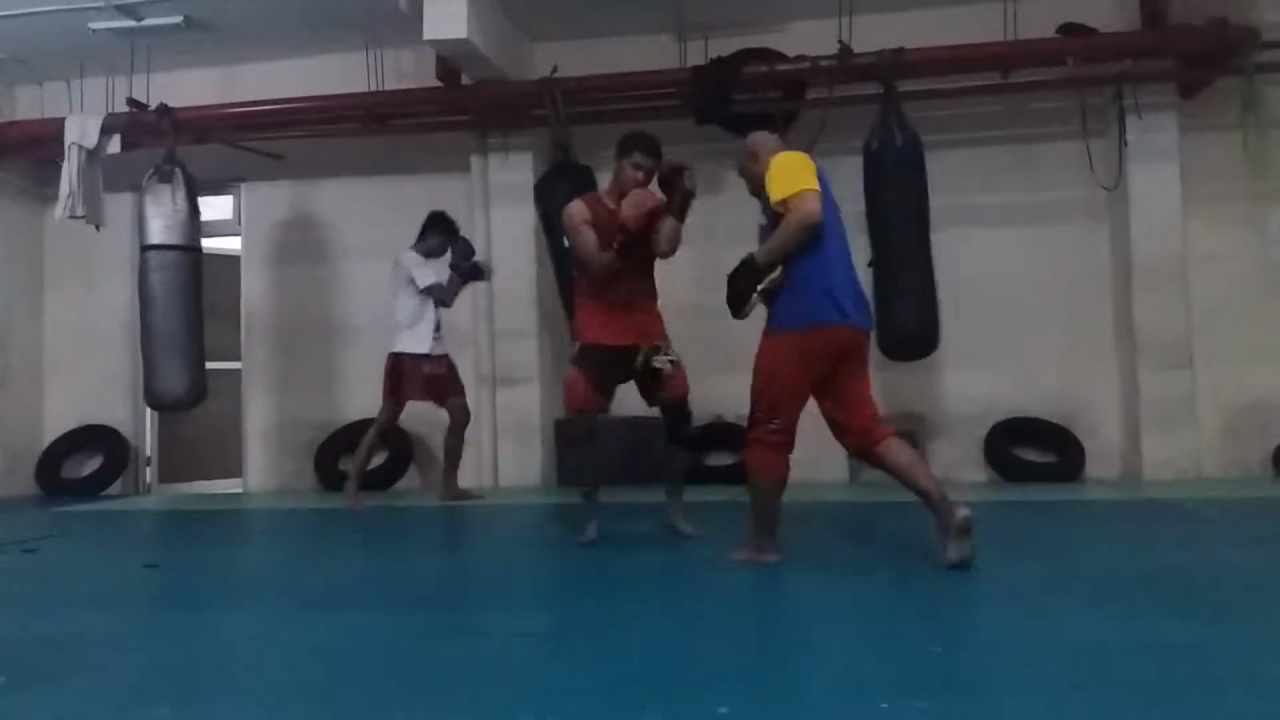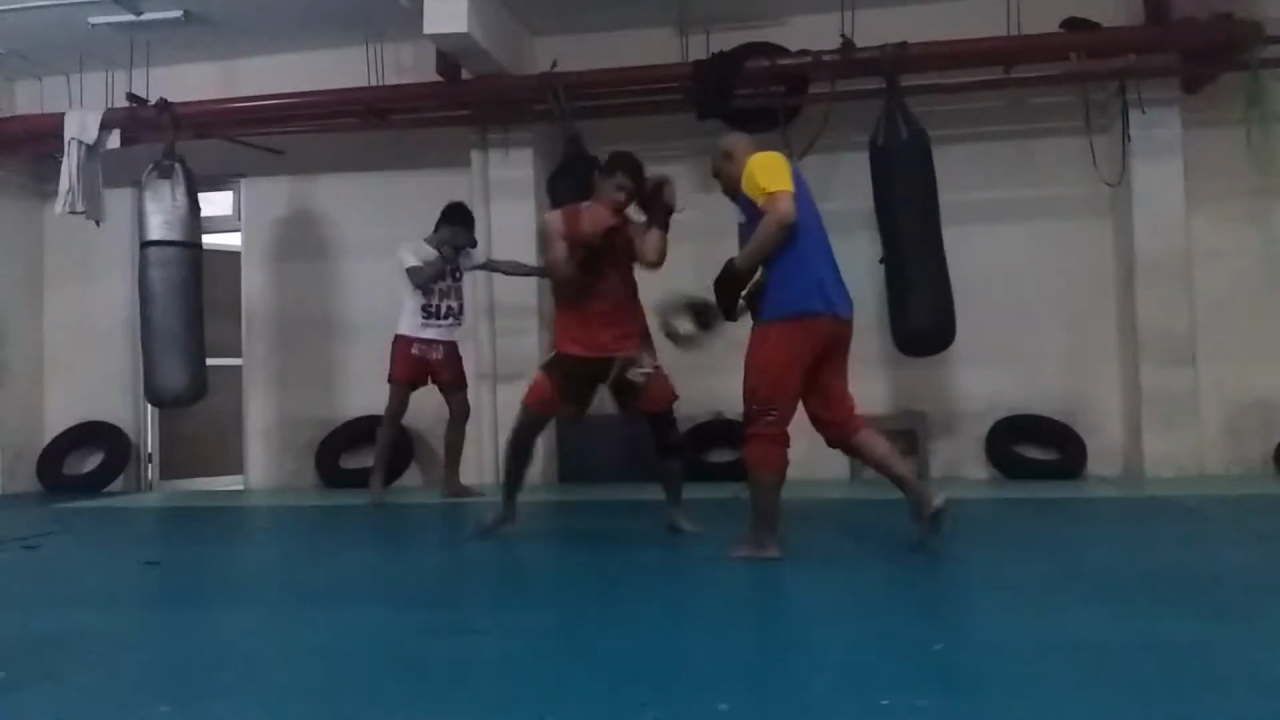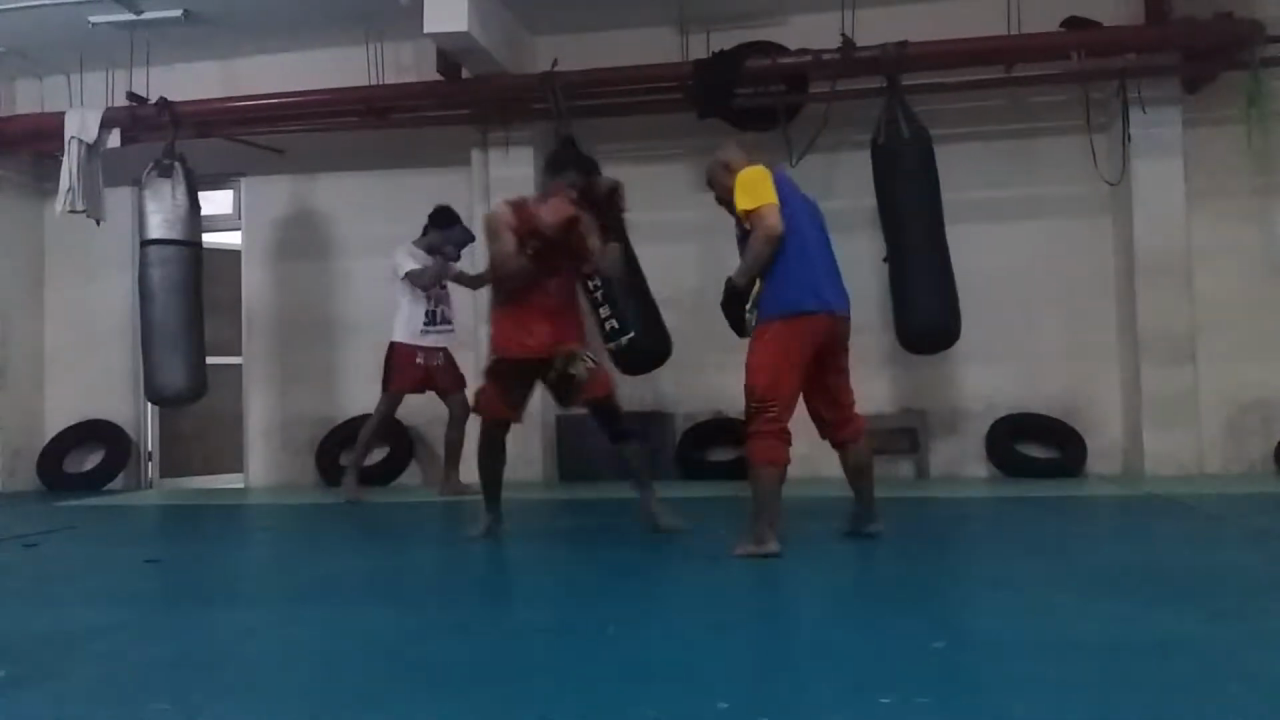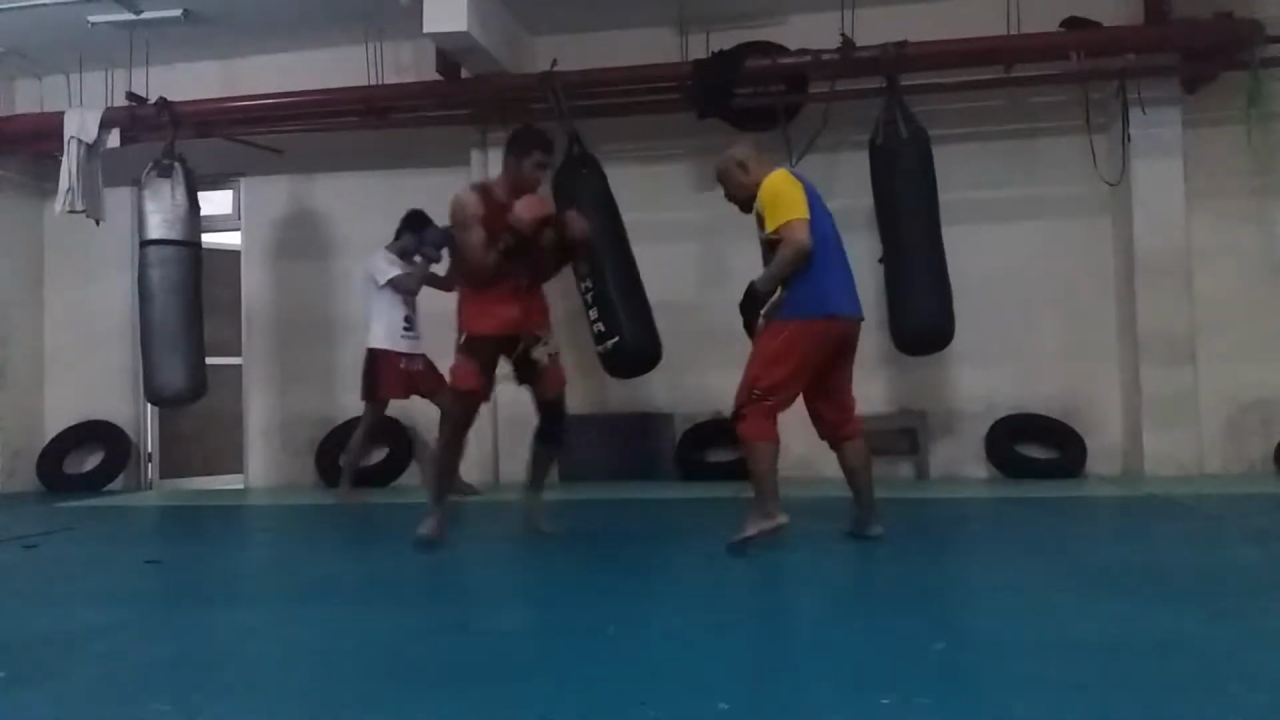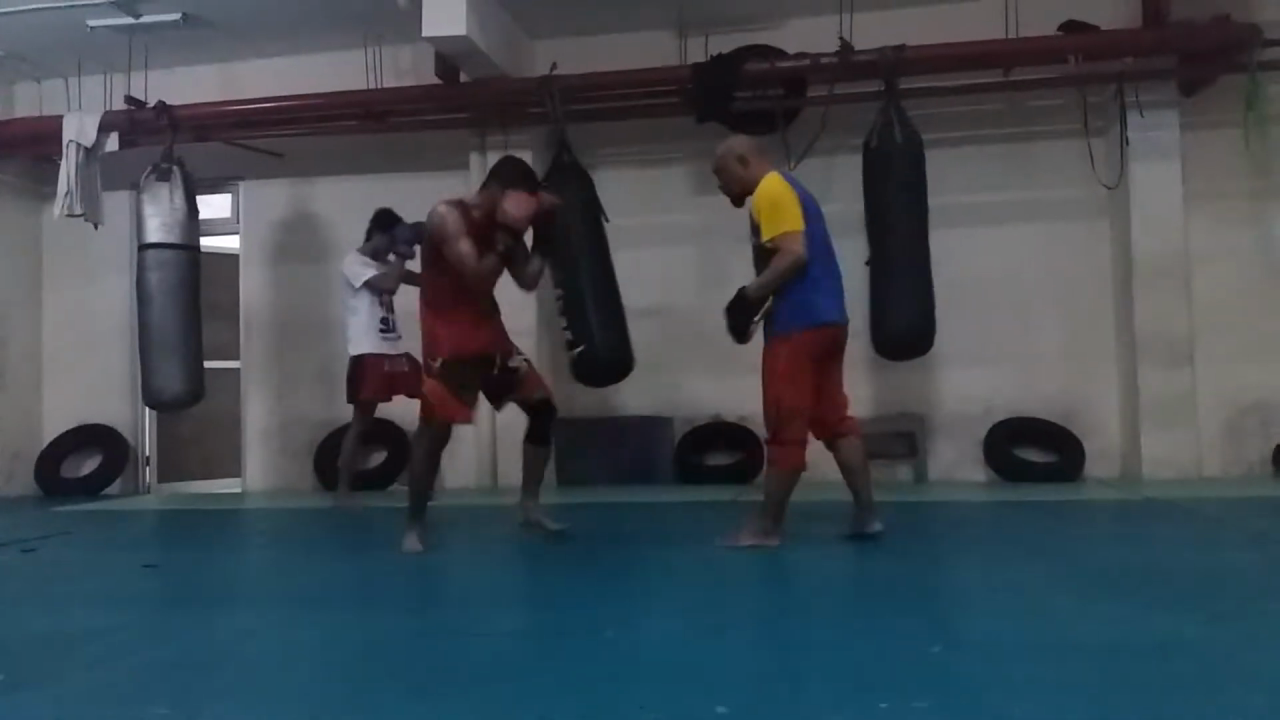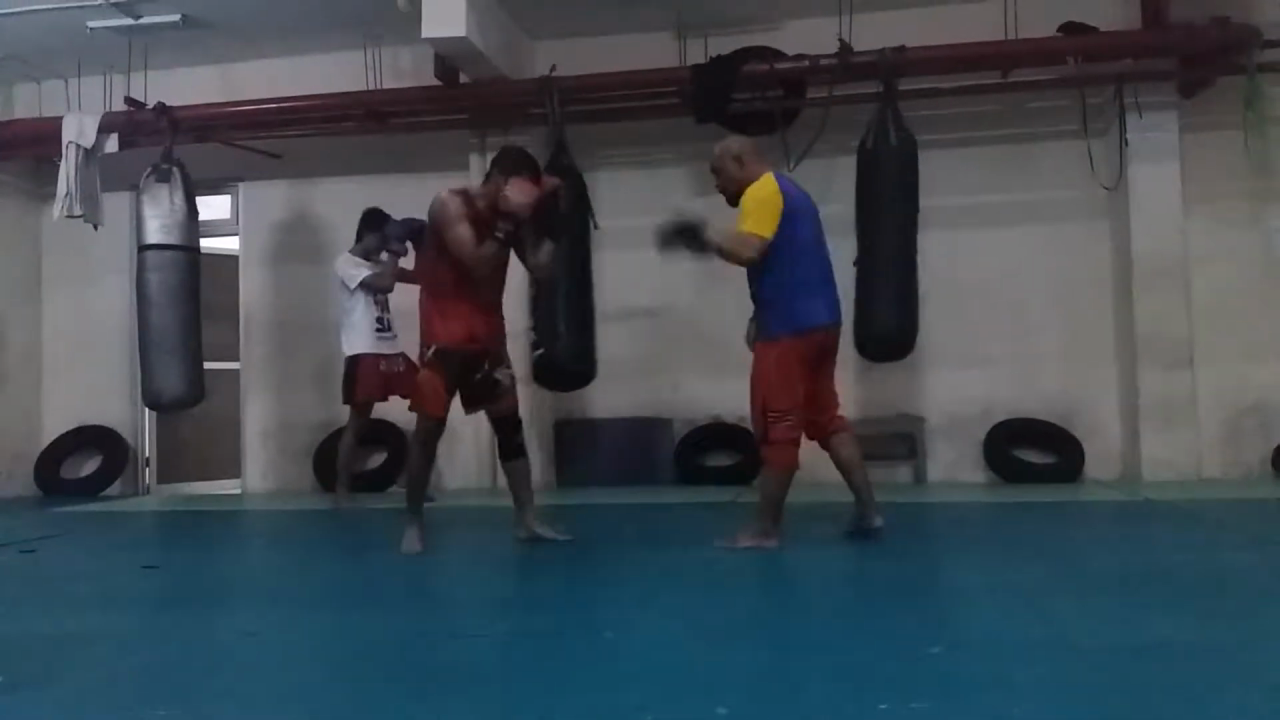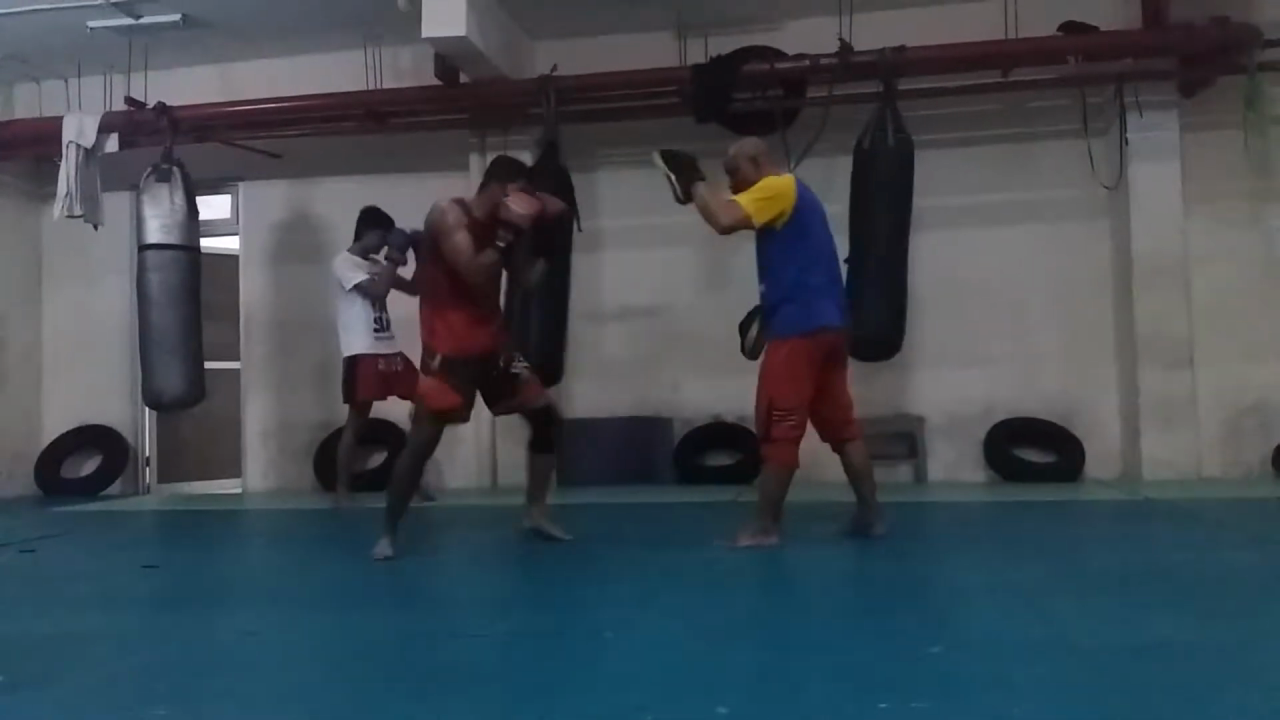
dt=0.2s
person 1, frame 1
left shoulder: (787, 163)
right shoulder: (797, 175)
left elbow: (807, 213)
left wrist: (755, 262)
left hip: (802, 321)
right hip: (849, 321)
left knee: (768, 434)
right knee: (866, 430)
left ankle: (762, 542)
right ankle: (948, 512)
person 1, frame 2
left shoulder: (761, 163)
right shoulder: (780, 175)
left elbow: (782, 215)
left wrist: (736, 268)
left hip: (790, 314)
right hip: (830, 312)
left knee: (764, 428)
right knee: (842, 421)
left ankle: (763, 538)
right ankle: (921, 497)
person 1, frame 3
left shoulder: (751, 177)
right shoulder: (789, 189)
left elbow: (771, 229)
left wrist: (737, 284)
left hip: (791, 314)
right hip: (832, 312)
left knee: (765, 423)
right knee: (840, 418)
left ankle: (764, 533)
right ankle: (867, 513)
person 1, frame 4
left shoulder: (776, 184)
right shoulder: (791, 188)
left elbow: (799, 243)
left wrist: (758, 289)
right wrist: (770, 293)
left hip: (805, 316)
right hip: (840, 315)
left knee: (753, 407)
right knee: (839, 419)
left ankle: (766, 509)
right ankle: (867, 516)
person 1, frame 5
left shoulder: (771, 191)
right shoulder: (792, 191)
left elbow: (794, 254)
left wrist: (750, 295)
right wrist: (760, 298)
left hip: (797, 324)
right hip: (828, 319)
left knee: (786, 429)
right knee: (835, 420)
left ankle: (766, 526)
right ankle: (867, 514)
person 1, frame 6
left shoulder: (763, 191)
right shoulder: (791, 192)
left elbow: (747, 250)
left wrist: (699, 237)
left hip: (788, 328)
right hip: (821, 321)
left knee: (778, 429)
right knee: (826, 419)
left ankle: (765, 528)
right ankle: (866, 510)
person 1, frame 7
left shoulder: (779, 187)
right shoulder: (792, 195)
left elbow: (725, 220)
left wrist: (694, 180)
right wrist: (762, 313)
left hip: (798, 327)
right hip: (825, 323)
left knee: (779, 429)
right knee: (839, 423)
left ankle: (764, 527)
right ankle: (870, 514)
person 2, frame 1
left shoulder: (653, 210)
right shoulder: (579, 211)
left elbow: (664, 248)
right elbow: (598, 270)
left wrist: (679, 201)
right wrist: (627, 234)
left hip: (645, 331)
right hip: (598, 334)
left knee: (678, 413)
right knee: (585, 422)
left ankle: (675, 508)
right ankle: (591, 513)
person 2, frame 2
left shoulder: (630, 225)
right shoulder: (558, 222)
left elbow: (653, 258)
right elbow: (564, 284)
left wrist: (661, 214)
right wrist: (586, 248)
left hip: (625, 343)
right hip: (574, 345)
left knee: (663, 419)
right knee: (527, 424)
left ankle: (675, 510)
right ankle: (506, 507)
person 2, frame 3
left shoulder: (578, 222)
right shoulder: (504, 217)
left elbow: (609, 270)
right elbow: (507, 278)
right wrist: (539, 242)
left hip: (565, 339)
right hip: (516, 342)
left knee: (610, 414)
right knee: (492, 429)
left ankle: (649, 501)
right ankle: (492, 513)
person 2, frame 4
left shoulder: (534, 206)
right shoulder: (471, 201)
left elbow: (541, 273)
right elbow: (477, 267)
left wrist: (568, 245)
right wrist: (513, 237)
left hip: (529, 320)
right hip: (482, 323)
left knee: (553, 407)
right knee: (460, 411)
left ankle: (532, 499)
right ankle: (437, 510)
person 2, frame 5
left shoulder: (502, 223)
right shoulder: (446, 216)
left elbow: (528, 280)
right elbow: (478, 277)
left wrist: (544, 231)
right wrist: (508, 235)
left hip: (492, 339)
right hip: (449, 345)
left knee: (544, 410)
right knee: (434, 434)
left ankle: (529, 505)
right ankle: (414, 526)
person 2, frame 6
left shoulder: (510, 215)
right shoulder: (449, 205)
left elbow: (542, 266)
right elbow: (476, 265)
right wrist: (508, 222)
left hip: (488, 337)
right hip: (445, 339)
left knee: (509, 426)
right knee: (429, 428)
left ankle: (527, 520)
right ankle: (414, 521)
person 2, frame 7
left shoulder: (499, 225)
right shoulder: (448, 215)
right elbow: (474, 273)
left wrist: (543, 220)
right wrist: (510, 233)
left hip: (493, 344)
right hip: (449, 349)
left knee: (546, 417)
right knee: (423, 439)
left ankle: (536, 513)
right ankle: (388, 531)
person 3, frame 1
left shoulder: (420, 263)
right shoulder: (413, 261)
left elbow: (441, 296)
right elbow: (445, 298)
left wrist: (466, 273)
right wrist: (461, 267)
left hip: (434, 353)
right hip: (411, 354)
left knee: (460, 414)
right knee: (387, 419)
left ankle: (450, 484)
right ankle: (353, 484)
person 3, frame 2
left shoulder: (463, 256)
right shoulder: (411, 250)
left elbow: (503, 267)
right elbow: (420, 280)
left wrist: (545, 270)
right wrist: (448, 255)
left hip: (445, 343)
right hip: (412, 340)
left knee: (460, 410)
right knee: (395, 410)
left ankle: (451, 480)
right ankle: (378, 477)
person 3, frame 3
left shoulder: (439, 261)
right shoulder: (406, 254)
left elbow: (474, 282)
right elbow: (426, 281)
right wrist: (449, 255)
left hip: (437, 348)
right hip: (407, 346)
left knee: (460, 408)
right knee: (384, 413)
left ankle: (450, 480)
right ankle: (351, 477)
person 3, frame 4
left shoulder: (409, 264)
right shoulder: (379, 260)
left elbow: (446, 284)
right elbow: (410, 286)
right wrist: (427, 258)
left hip: (412, 352)
right hip: (385, 351)
right knee: (371, 418)
right ankle: (345, 485)
person 3, frame 5
left shoulder: (385, 264)
right shoulder: (353, 263)
left elbow: (422, 280)
right elbow: (389, 286)
right wrist: (401, 255)
left hip: (396, 352)
right hip: (369, 354)
right knee: (361, 422)
right ankle: (343, 489)
person 3, frame 6
left shoulder: (378, 264)
right shoulder: (346, 263)
right elbow: (385, 284)
right wrist: (394, 252)
left hip: (392, 351)
right hip: (364, 354)
right knee: (358, 422)
right ankle: (342, 491)
person 3, frame 7
left shoulder: (376, 264)
right shoulder: (344, 263)
left elbow: (411, 287)
right elbow: (379, 292)
right wrist: (396, 259)
left hip: (390, 351)
right hip: (362, 354)
right knee: (356, 421)
right ankle: (342, 491)
